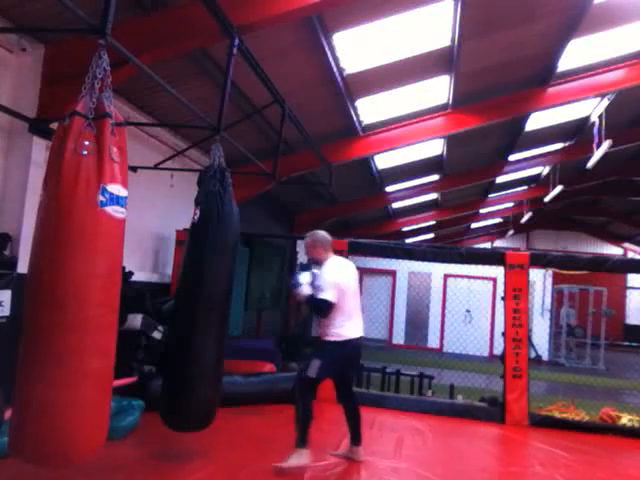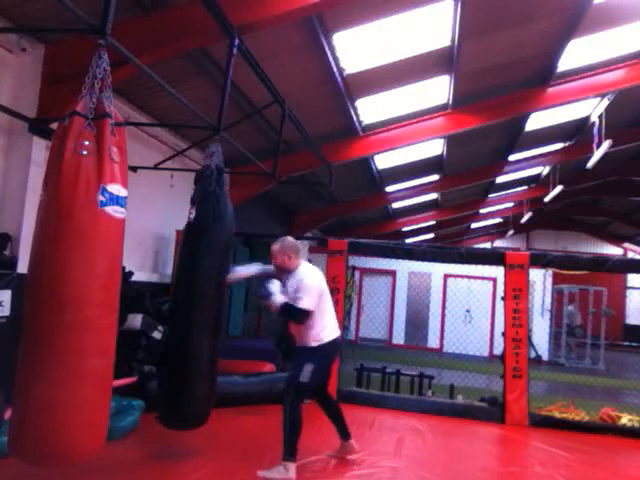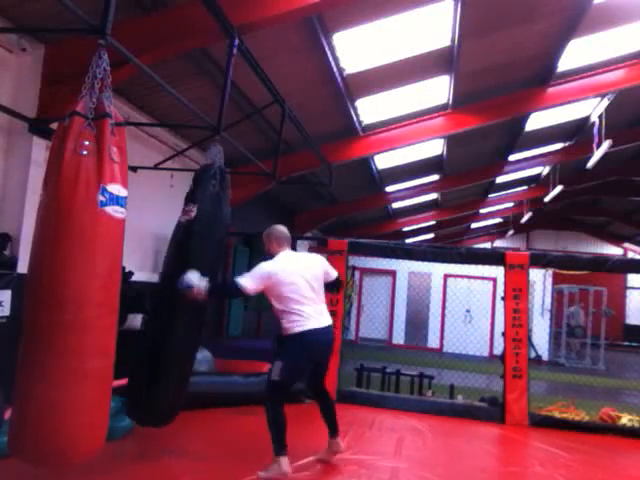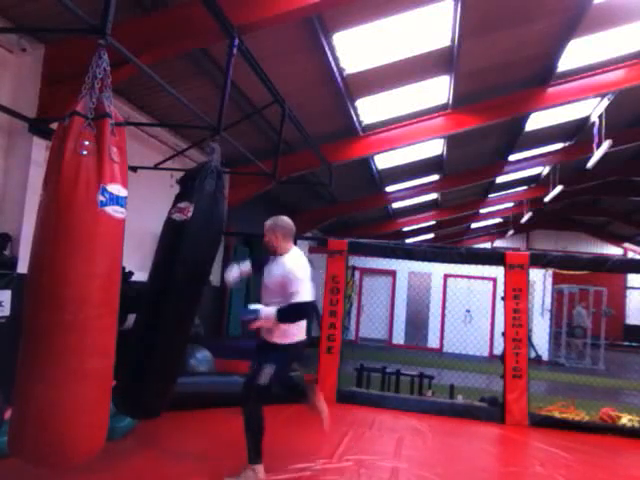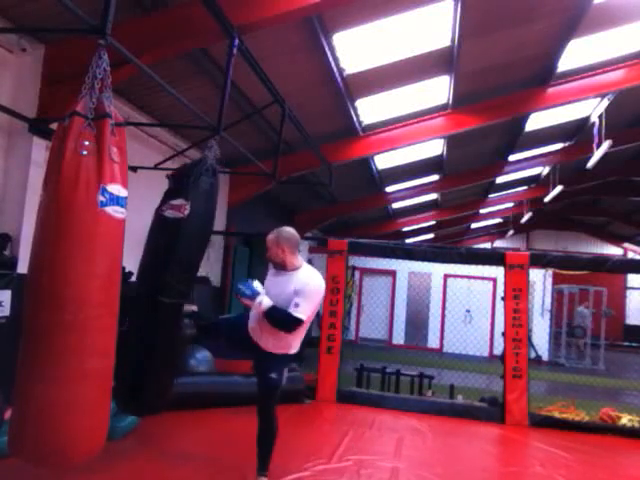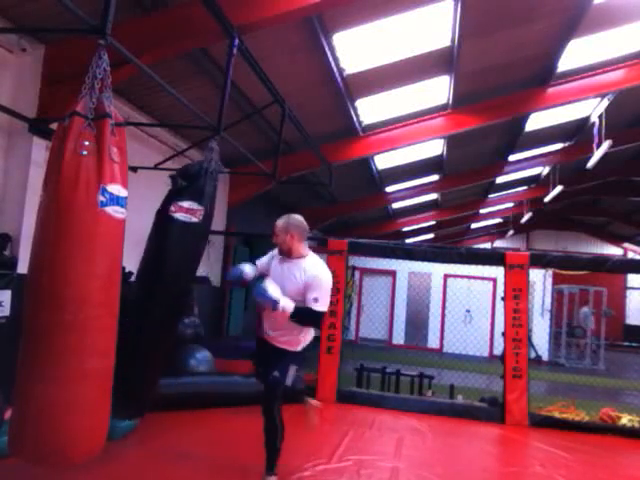
dt=0.3s
person 1, frame 1
left shoulder: (329, 273)
right shoulder: (347, 265)
left elbow: (322, 309)
left wrist: (304, 293)
right wrist: (317, 283)
left hip: (336, 342)
right hip: (354, 339)
left knee: (303, 389)
right knee: (344, 392)
left ankle: (302, 451)
right ankle: (355, 448)
person 1, frame 2
left shoulder: (306, 277)
right shoulder: (294, 273)
left elbow: (298, 315)
right elbow: (275, 278)
left wrist: (277, 299)
left hip: (318, 346)
right hip: (327, 343)
left knee: (292, 397)
right knee: (320, 391)
right ankle: (347, 443)
person 1, frame 3
left shoulder: (268, 268)
right shoulder: (315, 259)
left elbow: (234, 288)
right elbow: (336, 283)
left wrist: (200, 288)
left hip: (301, 338)
right hip: (325, 332)
left knee: (274, 396)
right knee: (317, 389)
right ankle: (334, 442)
person 1, frame 4
left shoulder: (293, 266)
right shoulder: (288, 255)
left elbow: (304, 308)
right elbow: (265, 262)
left wrist: (268, 314)
right wrist: (243, 268)
left hip: (282, 343)
right hip: (273, 337)
left knee: (251, 397)
right knee: (269, 382)
right ankle: (312, 395)
person 1, frame 5
left shoulder: (311, 283)
right shoulder: (275, 267)
left elbow: (290, 324)
left wrist: (260, 301)
right wrist: (254, 300)
left hip: (277, 352)
right hip: (249, 331)
left knee: (266, 409)
right knee: (210, 327)
person 1, frame 6
left shoulder: (317, 273)
right shoulder: (277, 255)
left elbow: (316, 319)
right elbow: (255, 270)
left wrist: (281, 304)
right wrist: (243, 273)
left hip: (289, 346)
right hip: (267, 335)
left knee: (270, 406)
right knee: (264, 376)
right ankle: (304, 399)
